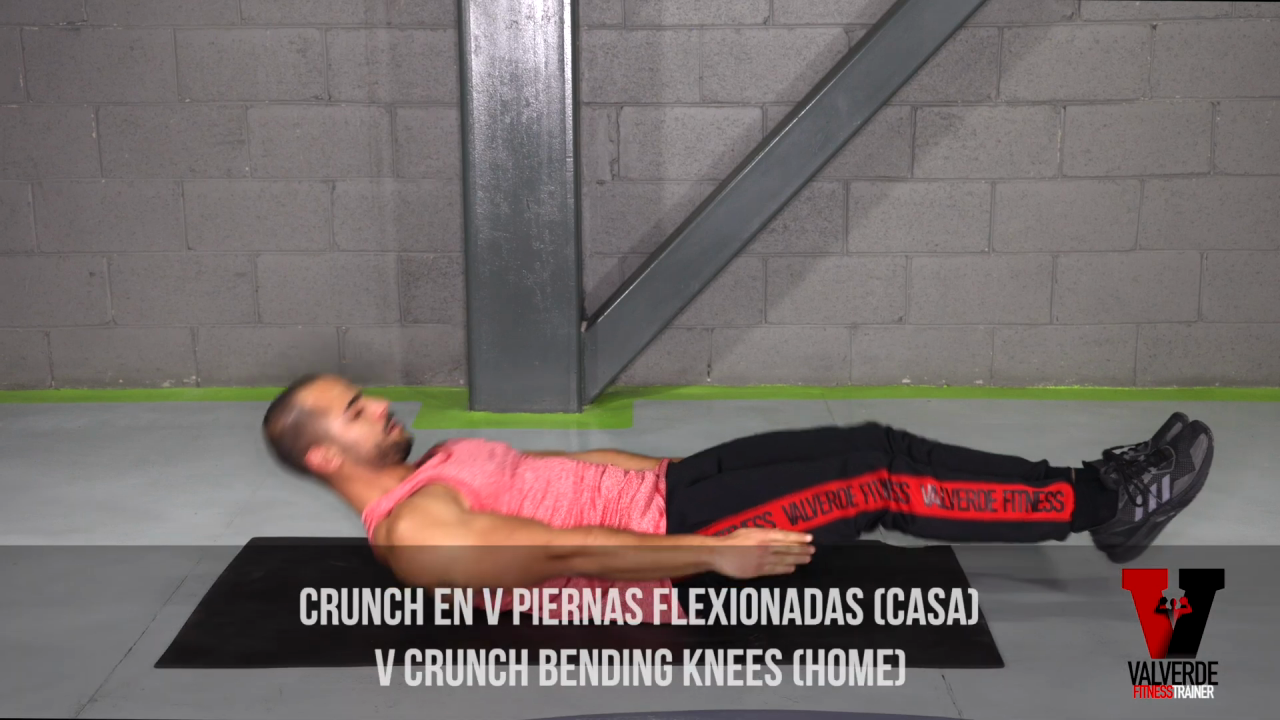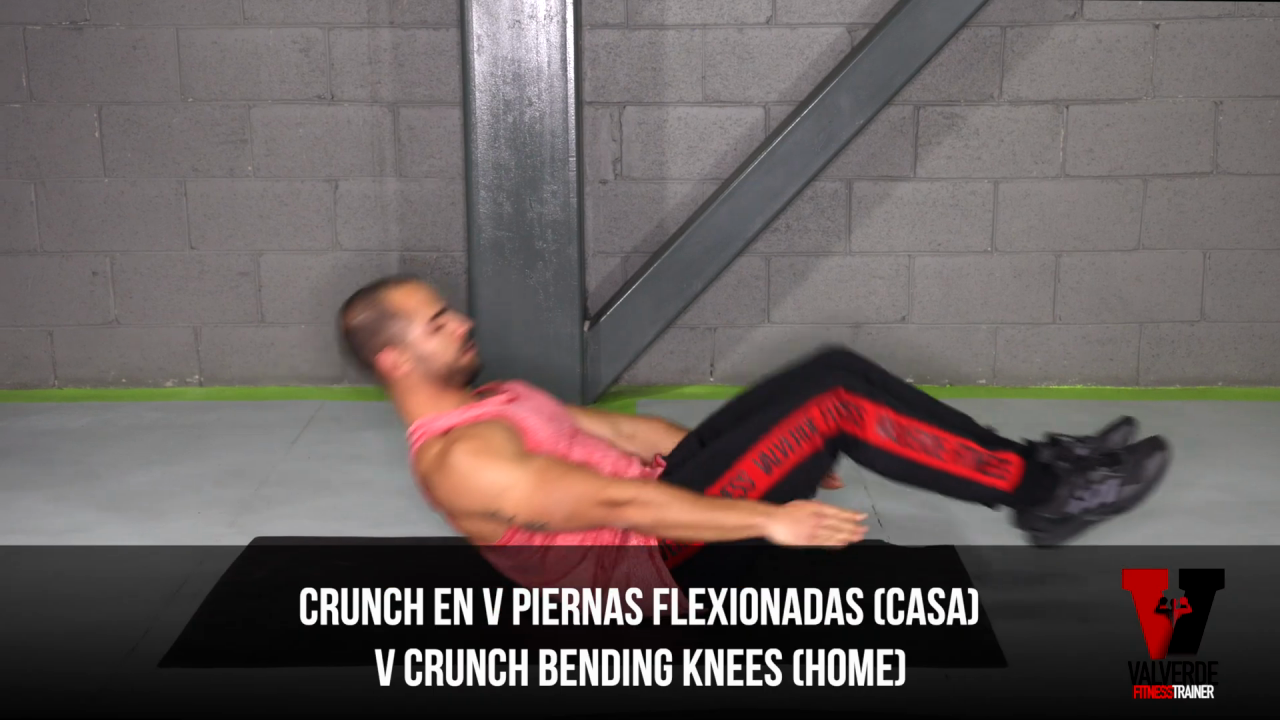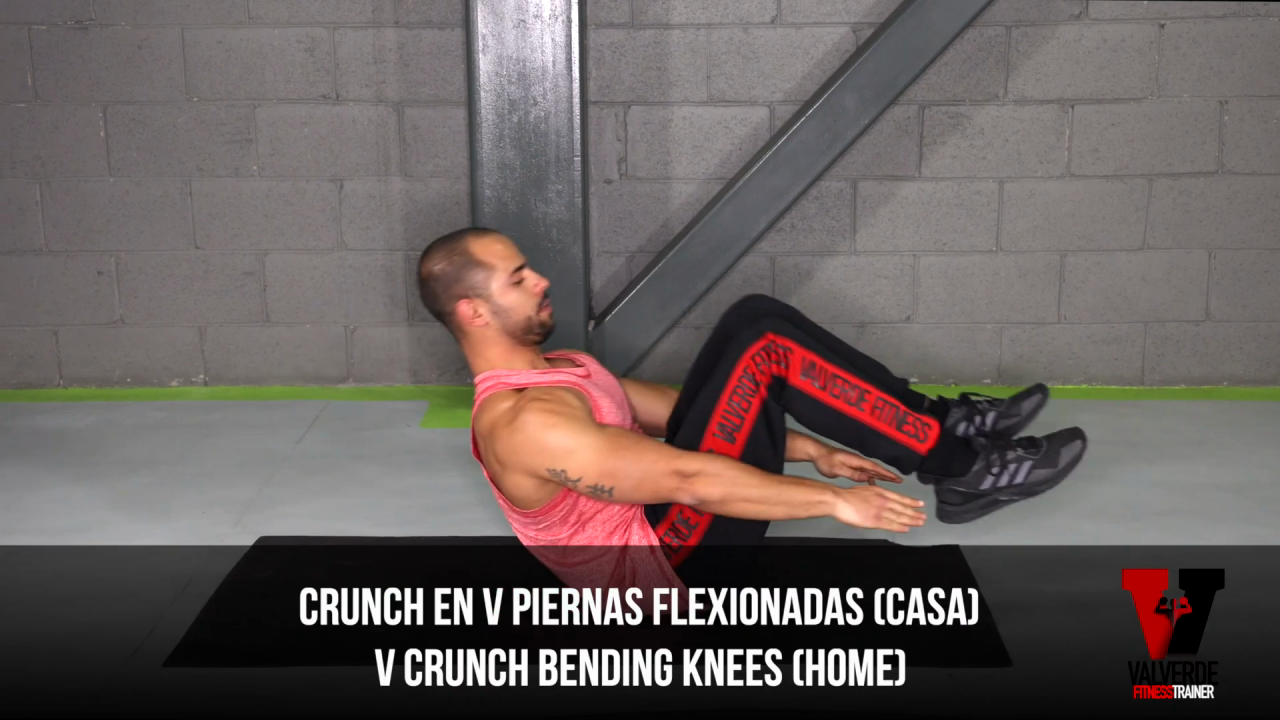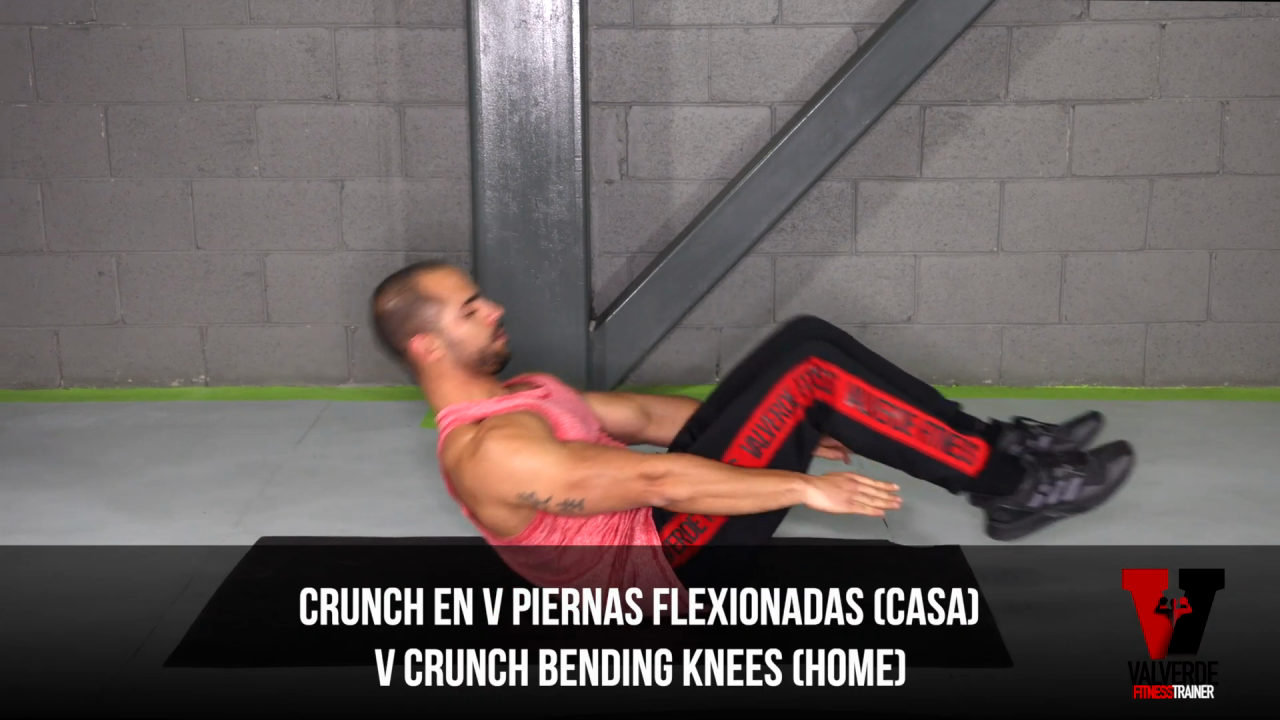
dt=0.3s
person 1, frame 1
left shoulder: (437, 470)
right shoulder: (413, 531)
right elbow: (564, 553)
left wrist: (669, 475)
right wrist: (712, 552)
left hip: (665, 487)
right hip: (672, 545)
left knee: (867, 446)
right knee: (877, 479)
left ankle: (1092, 485)
right ankle: (1103, 508)
person 1, frame 2
left shoulder: (481, 407)
right shoulder: (458, 463)
left elbow: (617, 435)
right elbow: (614, 506)
left wrist: (775, 453)
right wrist: (772, 519)
left hip: (657, 518)
right hip: (662, 568)
left knee: (834, 372)
right knee: (837, 398)
left ankle: (1026, 467)
right ankle: (1041, 494)
person 1, frame 3
left shoulder: (542, 368)
right shoulder: (523, 424)
left elbow: (671, 411)
right elbow: (682, 477)
left wrist: (810, 448)
right wrist: (832, 502)
left hip: (669, 527)
right hip: (668, 568)
left knee: (758, 322)
right knee: (765, 347)
left ankle: (944, 433)
right ankle: (960, 468)
person 1, frame 4
left shoulder: (509, 395)
right shoulder: (488, 455)
left elbow: (648, 413)
right elbow: (649, 480)
left wrist: (792, 430)
right wrist: (802, 486)
left hip: (667, 513)
right hip: (668, 555)
left knee: (807, 342)
right knee: (810, 368)
left ankle: (1001, 450)
right ankle: (1009, 487)
